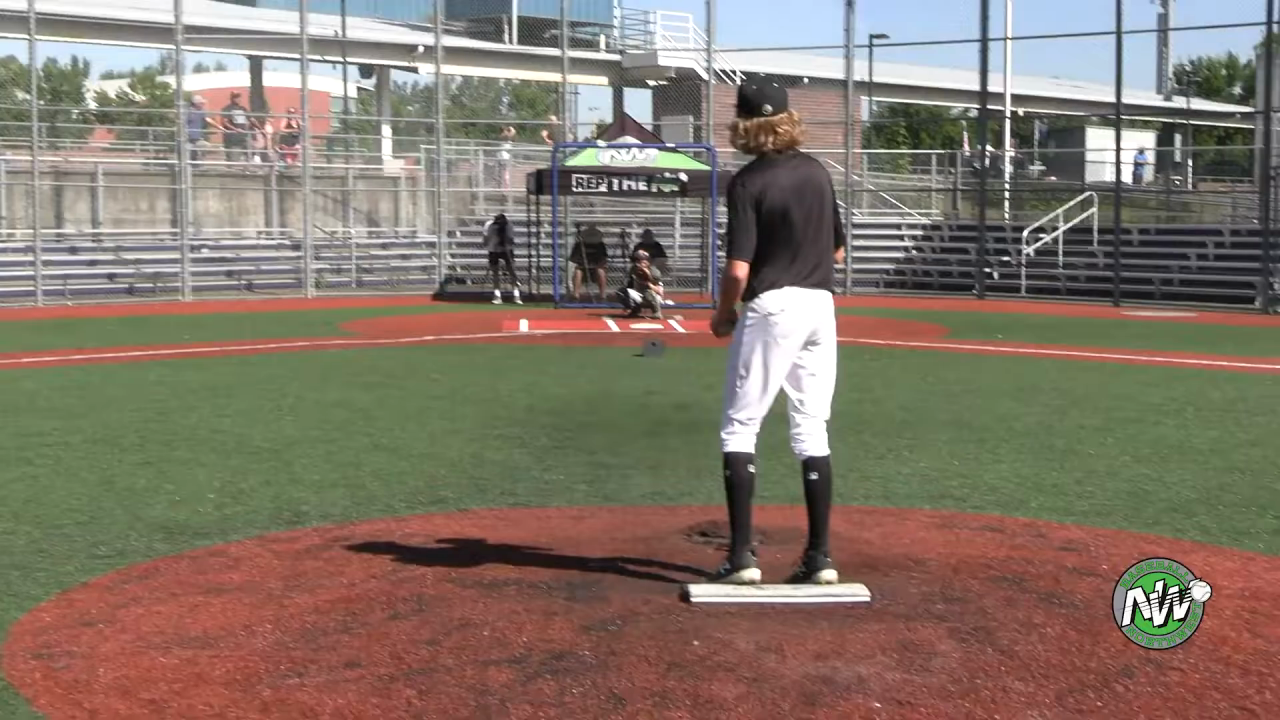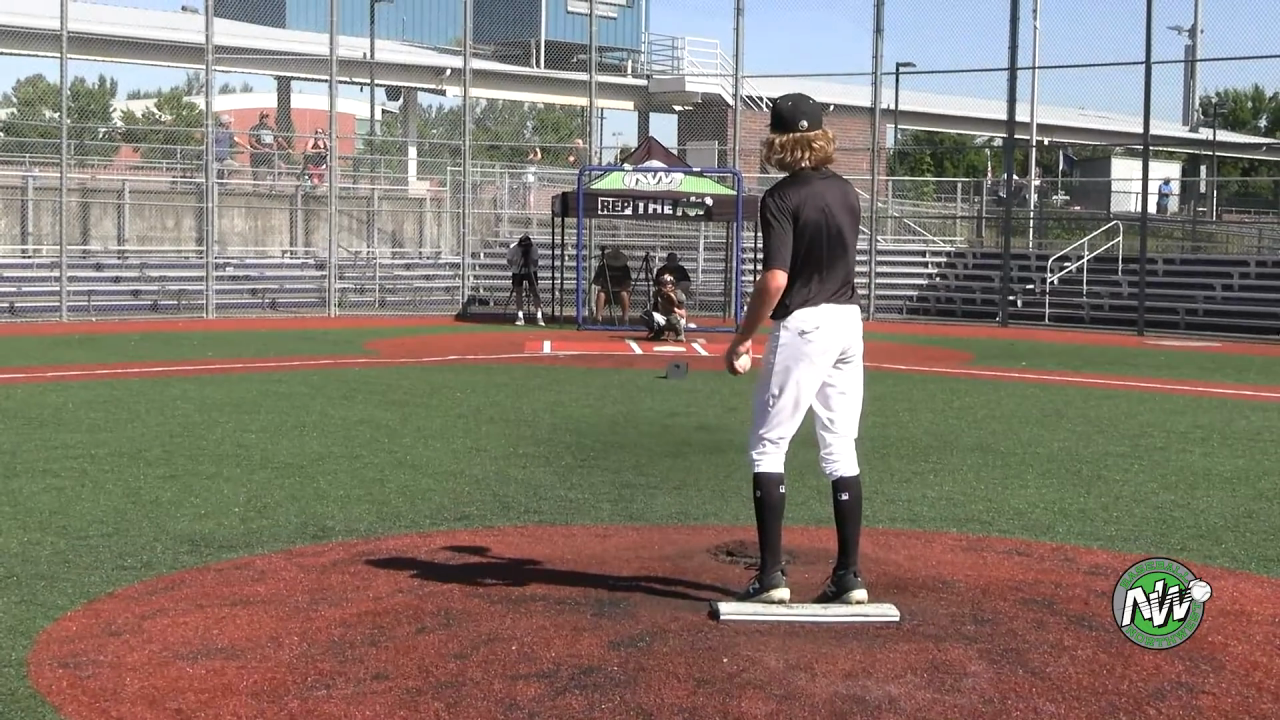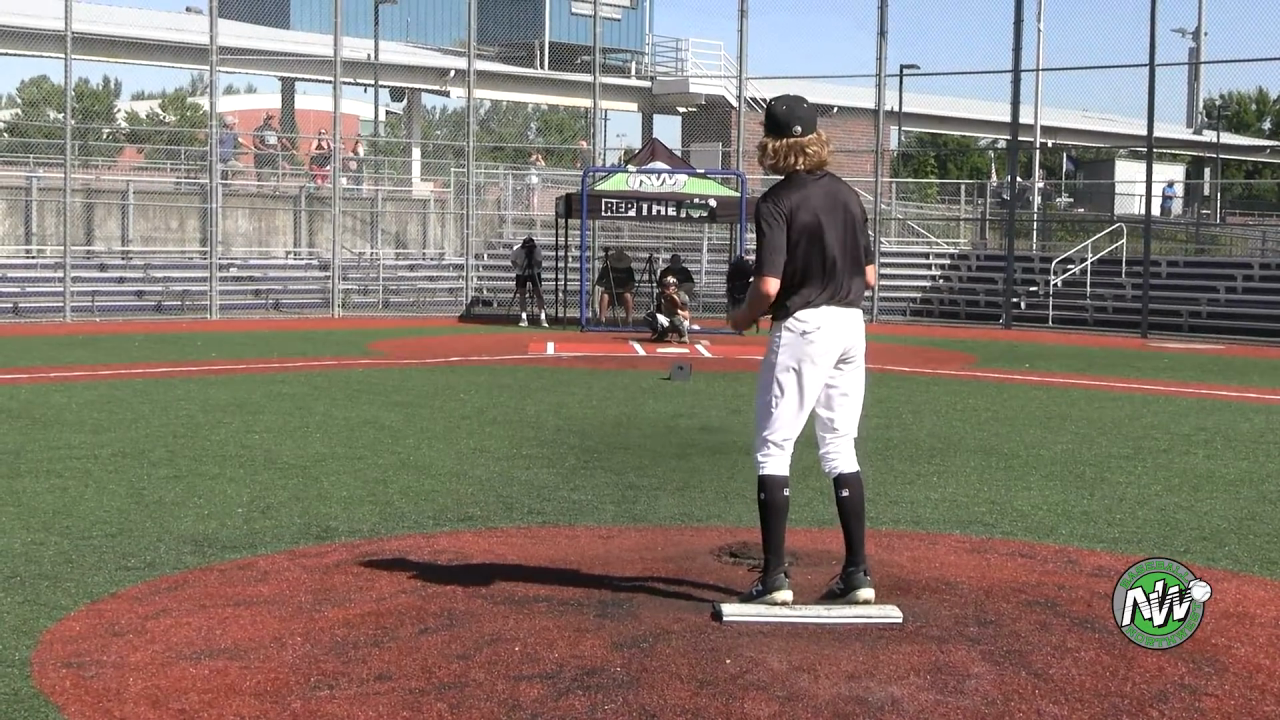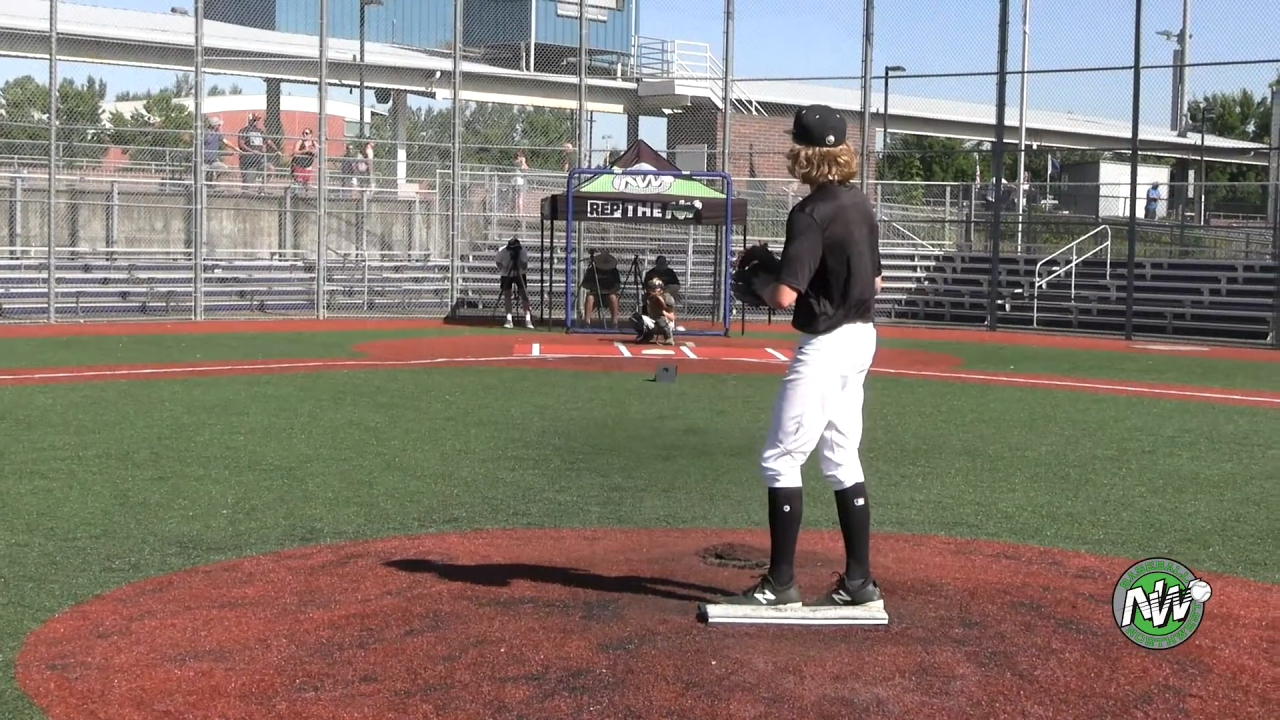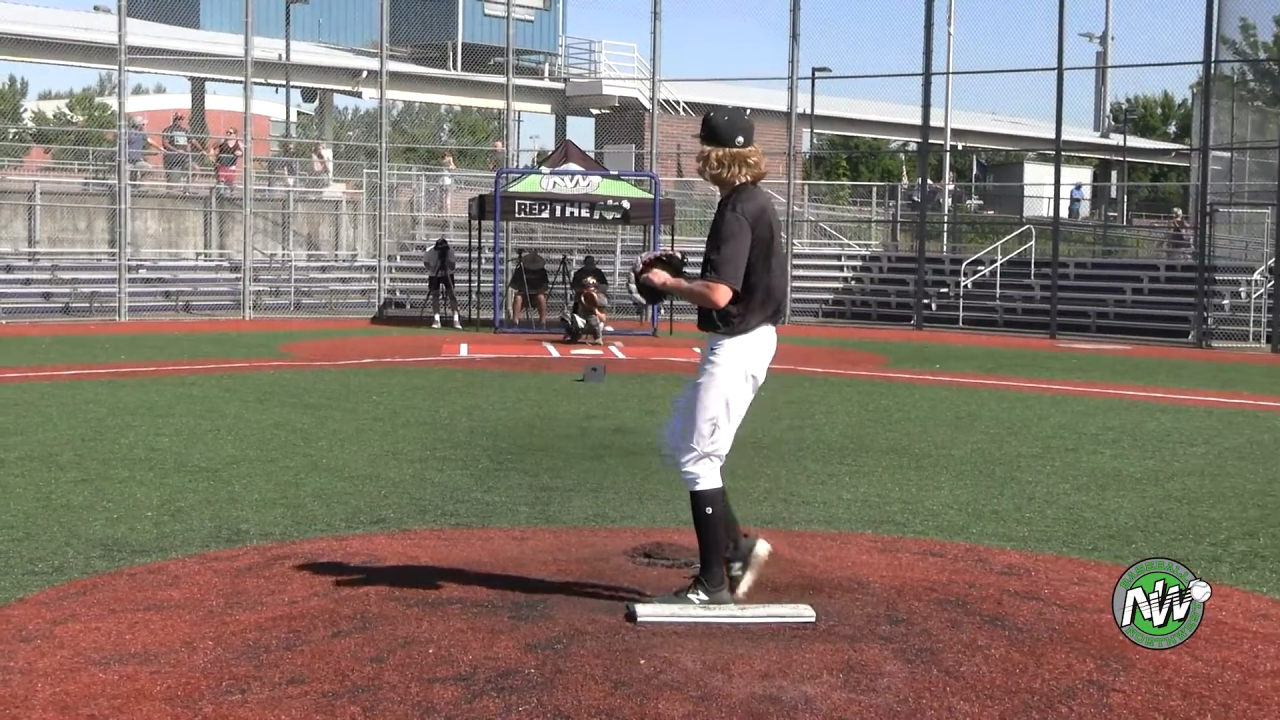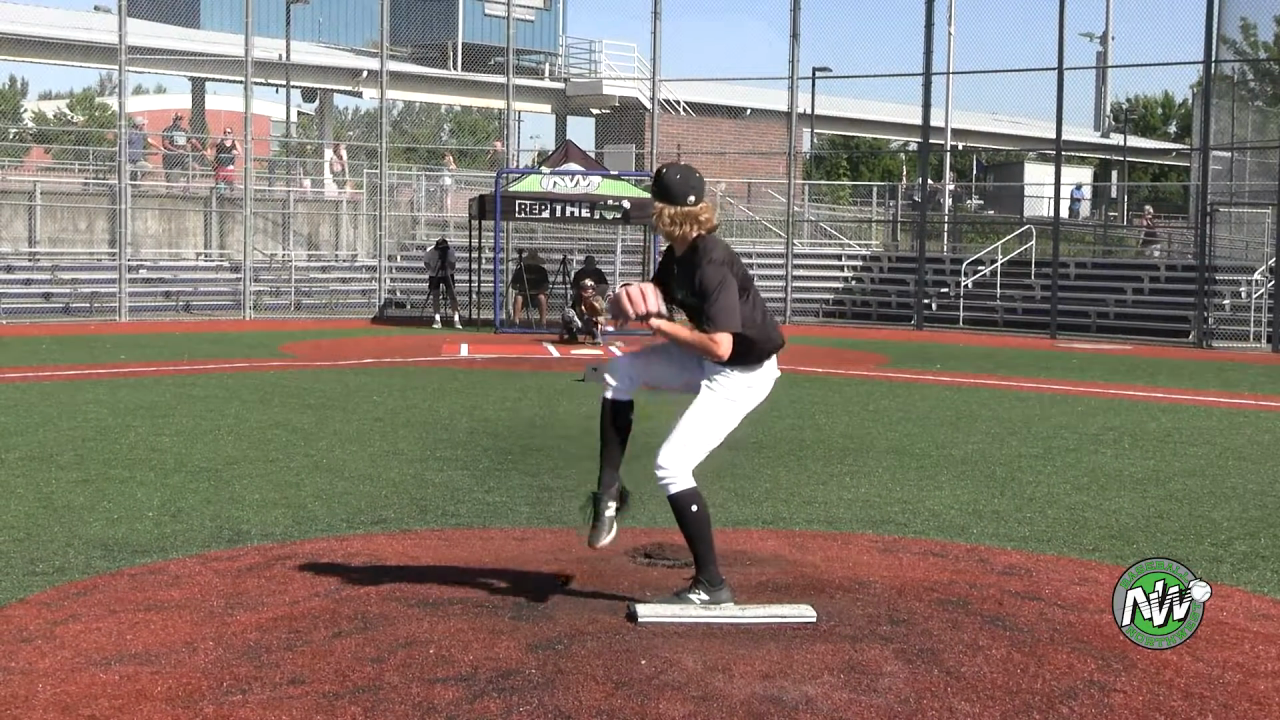
dt=0.7s
person 1, frame 1
left shoulder: (747, 182)
right shoulder: (819, 173)
left elbow: (738, 269)
right elbow: (837, 250)
left wrist: (723, 311)
left hip: (771, 308)
right hip: (820, 306)
left knee: (739, 429)
right knee: (811, 431)
left ankle: (742, 555)
right ankle: (819, 555)
person 1, frame 2
left shoulder: (781, 197)
right shoulder: (848, 193)
left elbow: (776, 279)
left wrist: (742, 337)
left hip: (802, 327)
right hip: (848, 322)
left knee: (768, 448)
right knee: (840, 450)
left ankle: (771, 576)
right ankle: (848, 575)
person 1, frame 3
left shoulder: (776, 202)
right shoulder: (846, 194)
left elbow: (767, 286)
right elbow: (869, 276)
left wrist: (744, 313)
left hip: (802, 329)
right hip: (851, 325)
left knee: (773, 450)
right knee: (841, 450)
left ankle: (774, 579)
right ankle: (856, 573)
person 1, frame 4
left shoulder: (811, 212)
right shoulder: (861, 204)
left elbow: (783, 295)
left wrist: (757, 279)
left hip: (825, 345)
right hip: (859, 337)
left knee: (781, 459)
right knee: (842, 460)
left ankle: (782, 584)
right ankle: (859, 582)
person 1, frame 5
left shoulder: (738, 209)
right shoulder: (753, 201)
left elbow: (718, 293)
left wrist: (664, 281)
right wrist: (679, 276)
left hip: (735, 345)
right hip: (736, 340)
left knee: (697, 461)
right knee: (677, 438)
left ankle: (713, 584)
right ankle: (738, 546)
person 1, frame 6
left shoulder: (711, 263)
right shoulder: (677, 253)
left elbow: (720, 347)
right elbow: (653, 297)
left wrist: (660, 324)
right wrist: (629, 299)
left hip: (741, 374)
right hip: (714, 360)
left knee: (670, 467)
right knee: (621, 372)
left ankle: (712, 584)
right ankle: (609, 495)
